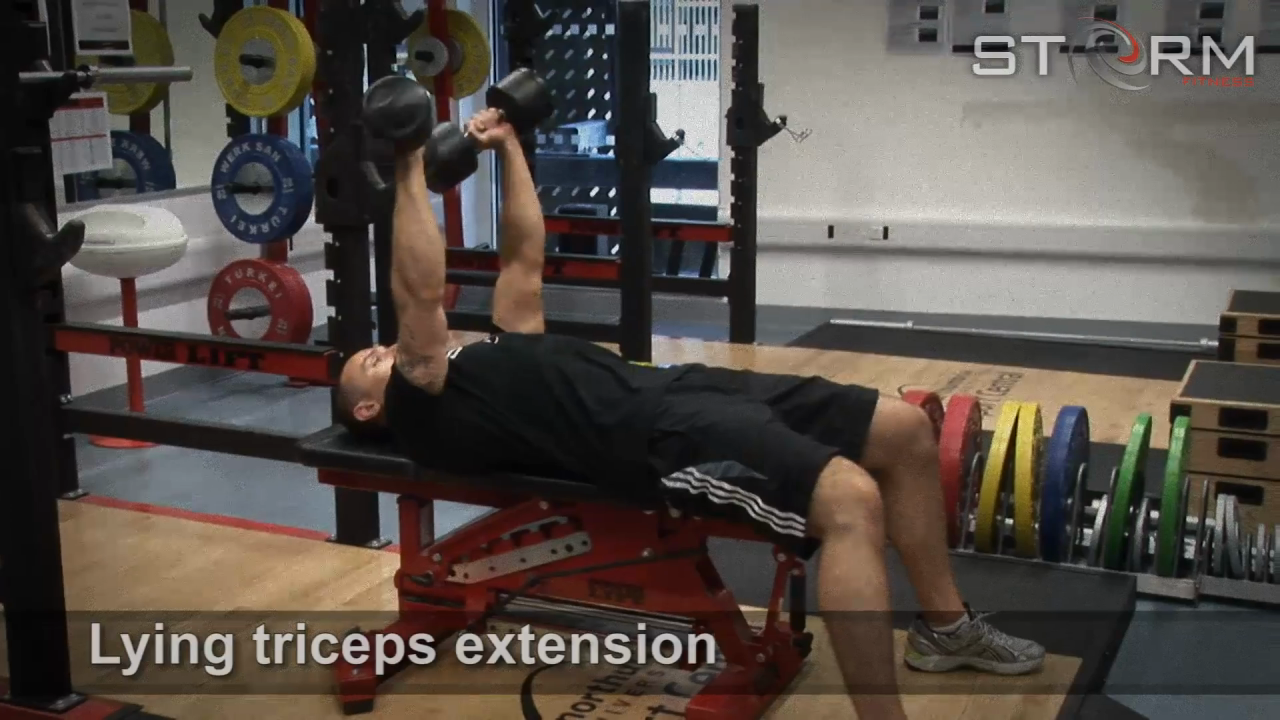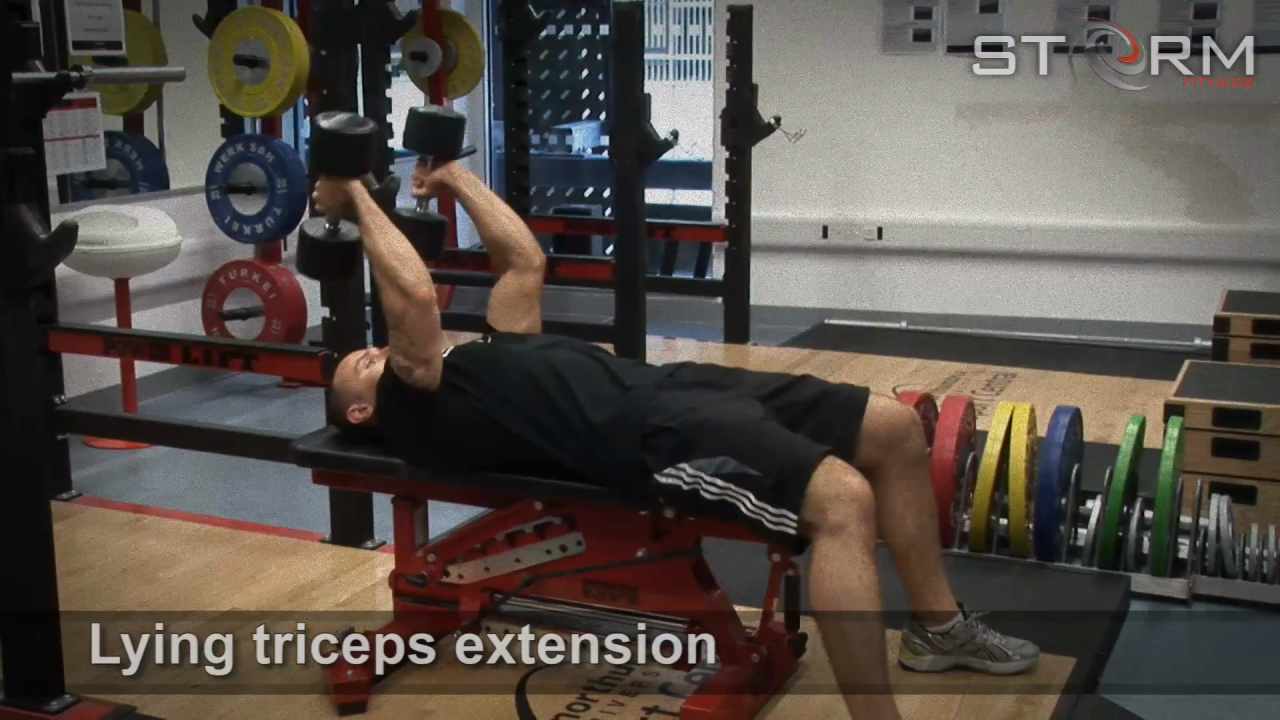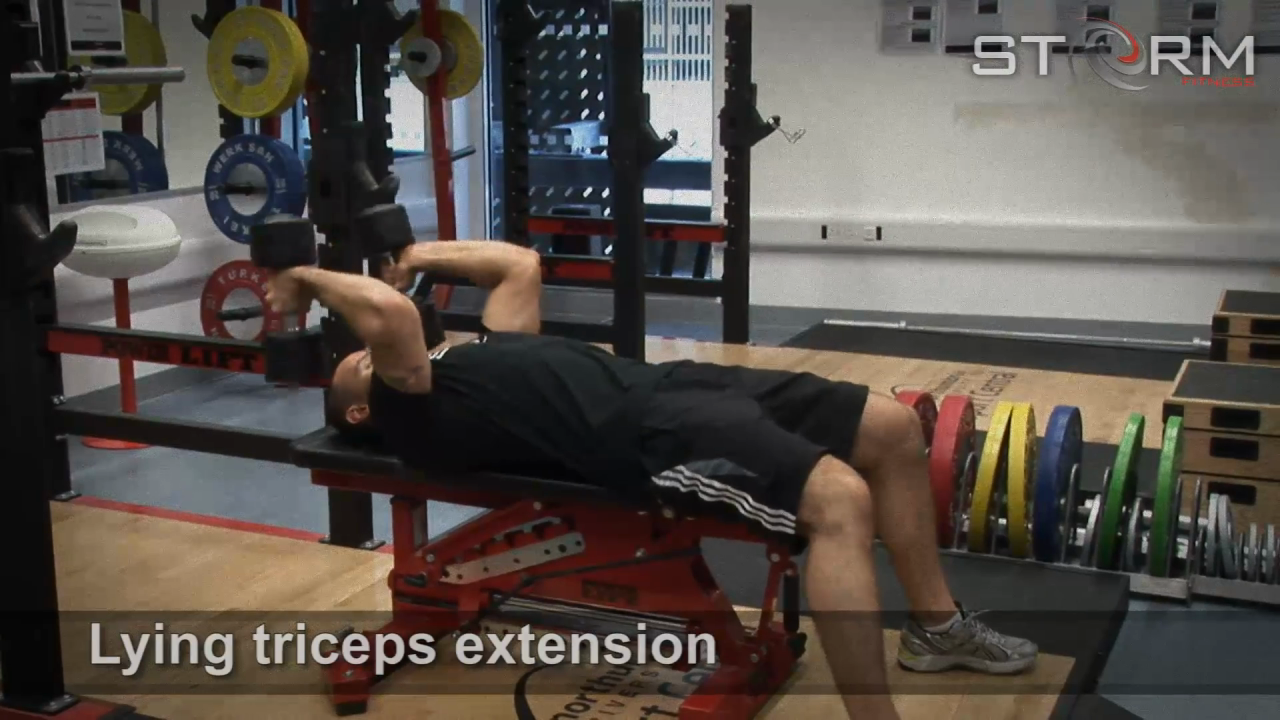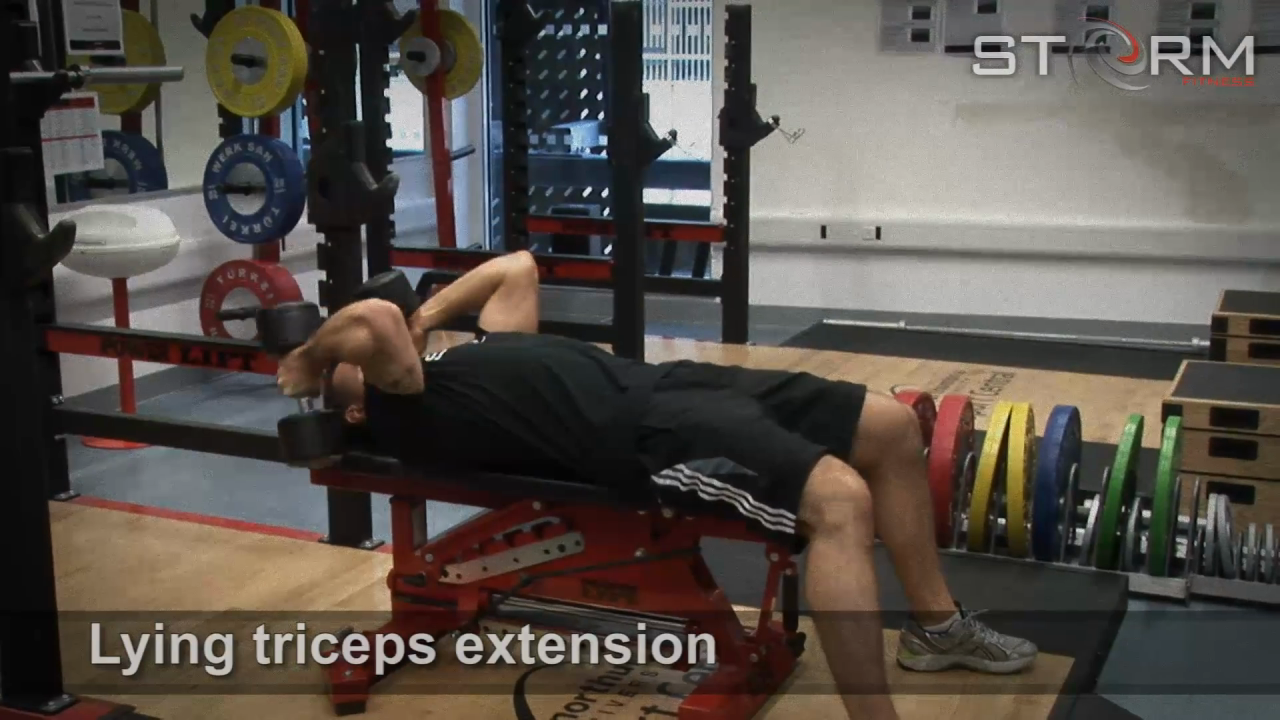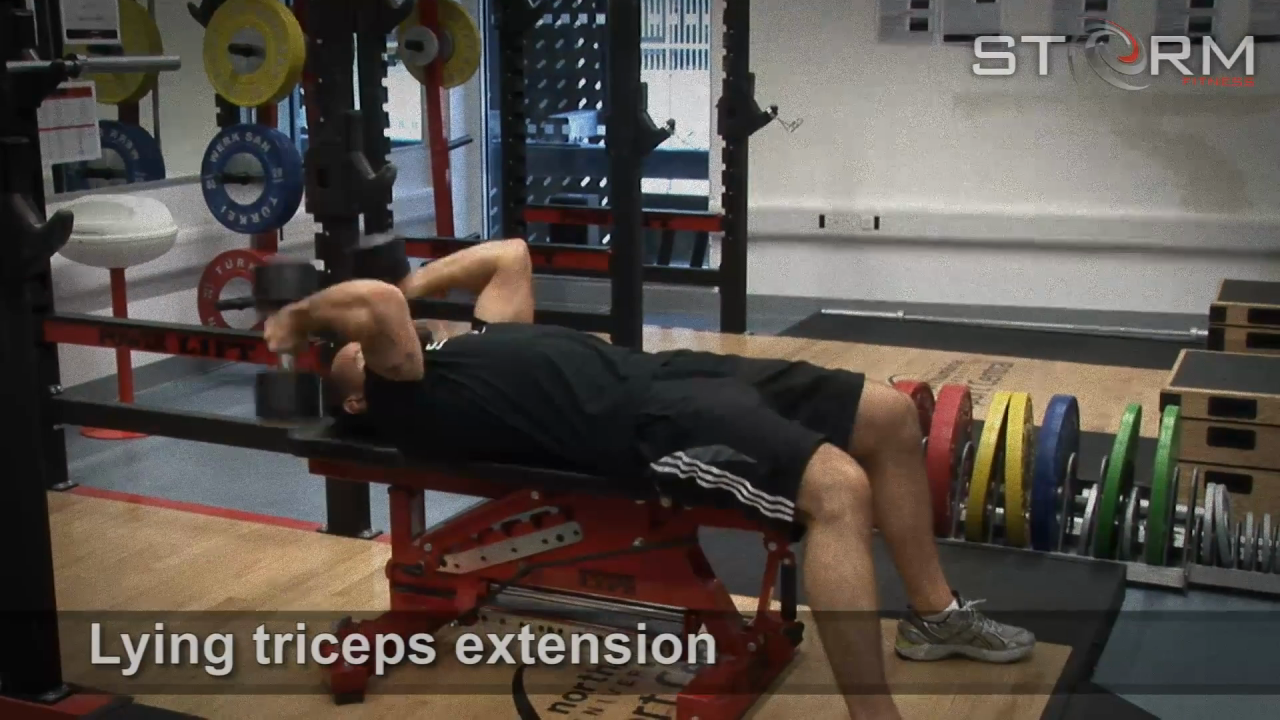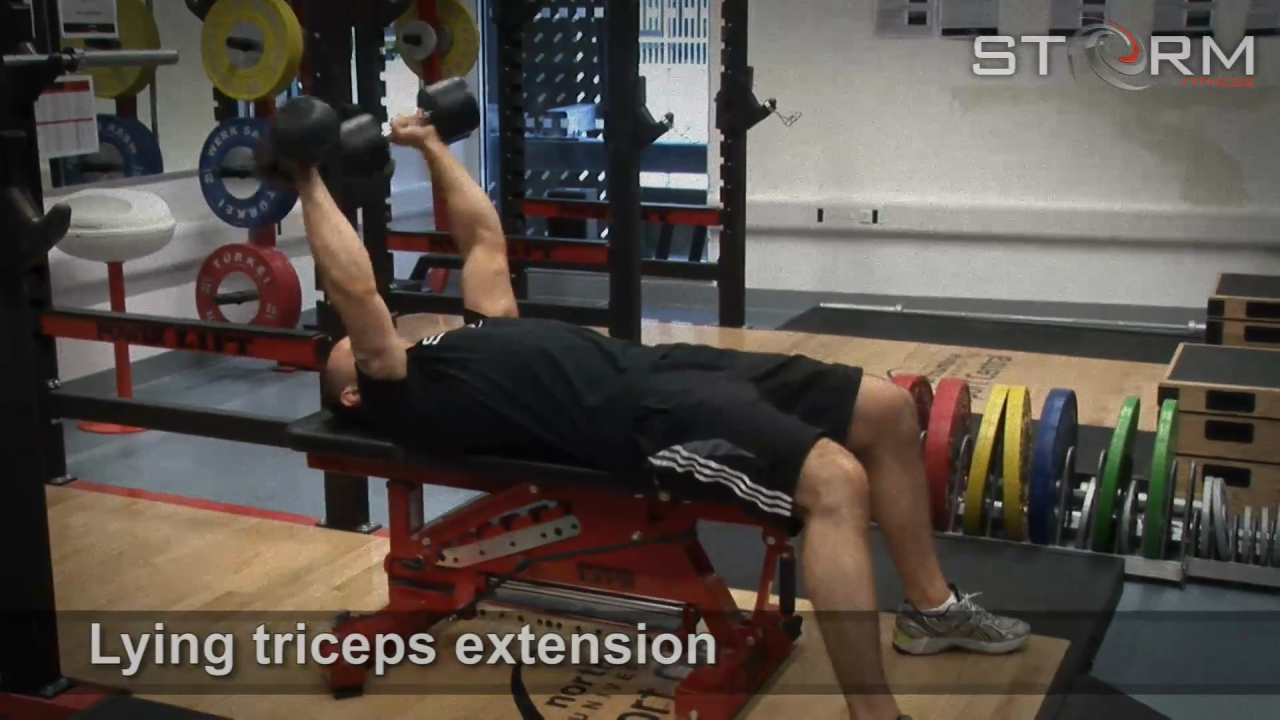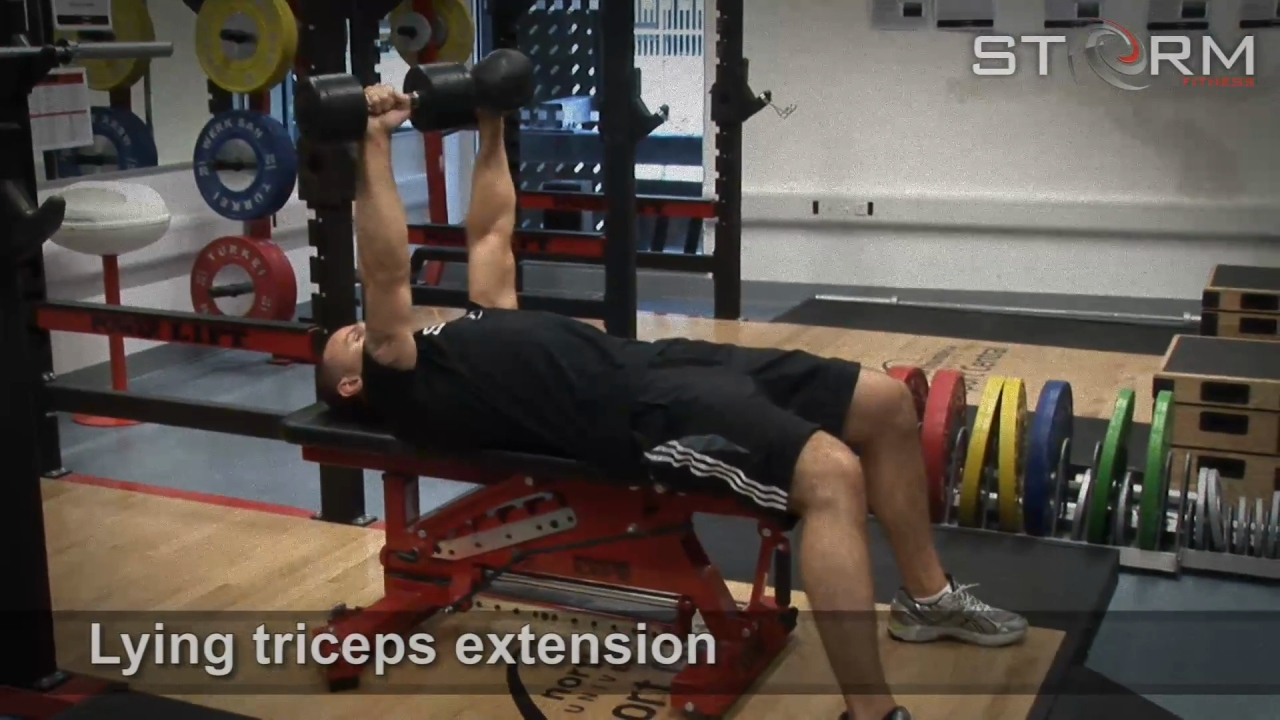
dt=0.7s
person 1, frame 1
left shoulder: (487, 356)
right shoulder: (429, 414)
left elbow: (523, 261)
right elbow: (421, 295)
left wrist: (509, 146)
right wrist: (409, 169)
left hip: (677, 387)
right hip: (657, 437)
left knee: (906, 431)
right knee: (851, 502)
left ankle: (946, 624)
person 1, frame 2
left shoulder: (481, 356)
right shoulder: (417, 417)
left elbow: (526, 262)
right elbow: (413, 298)
left wrist: (455, 176)
right wrist: (356, 198)
left hip: (673, 385)
right hip: (649, 434)
left knee: (896, 431)
right knee: (843, 501)
left ankle: (938, 625)
person 1, frame 3
left shoulder: (466, 359)
right shoulder: (414, 415)
left elbow: (522, 265)
right elbow: (390, 313)
left wrist: (422, 252)
right wrist: (310, 279)
left hip: (666, 383)
right hip: (645, 435)
left knee: (894, 428)
right knee: (842, 501)
left ankle: (936, 624)
person 1, frame 4
left shoulder: (455, 360)
right shoulder: (407, 413)
left elbow: (518, 268)
right elbow: (374, 321)
left wrist: (427, 316)
right wrist: (309, 358)
left hip: (664, 385)
right hip: (641, 434)
left knee: (893, 428)
right knee: (840, 500)
left ankle: (936, 625)
person 1, frame 5
left shoulder: (463, 349)
right shoulder: (408, 400)
left elbow: (511, 255)
right elbow: (373, 303)
left wrist: (412, 285)
right wrist: (297, 317)
left hip: (664, 372)
right hip: (644, 423)
left knee: (891, 416)
right knee: (839, 489)
left ankle: (934, 613)
person 1, frame 6
left shoulder: (468, 339)
right shoulder: (406, 394)
left elbow: (484, 240)
right elbow: (357, 293)
left wrist: (429, 146)
right wrist: (310, 182)
left hip: (662, 366)
right hip: (639, 416)
left knee: (889, 411)
right knee: (836, 483)
left ankle: (931, 608)
person 1, frame 7
left shoulder: (466, 332)
right shoulder: (407, 385)
left elbow: (491, 231)
right elbow: (385, 276)
left wrist: (490, 127)
right wrist: (374, 146)
left hip: (659, 360)
right hip: (639, 411)
left knee: (887, 404)
right knee: (831, 474)
left ankle: (928, 597)
